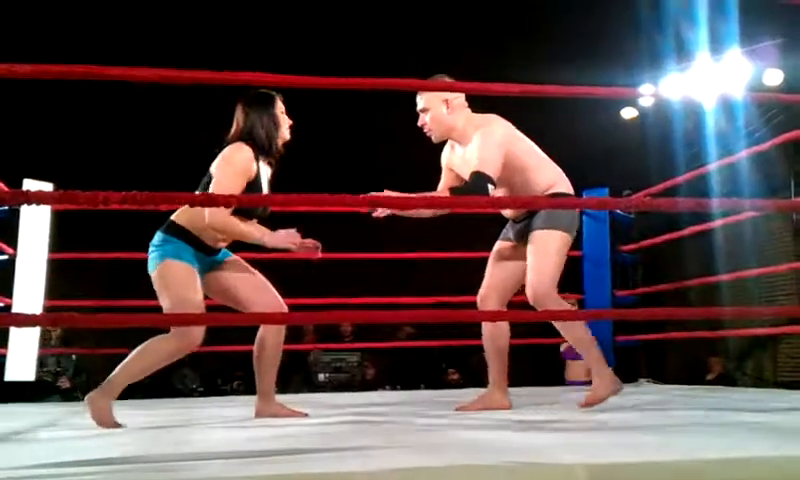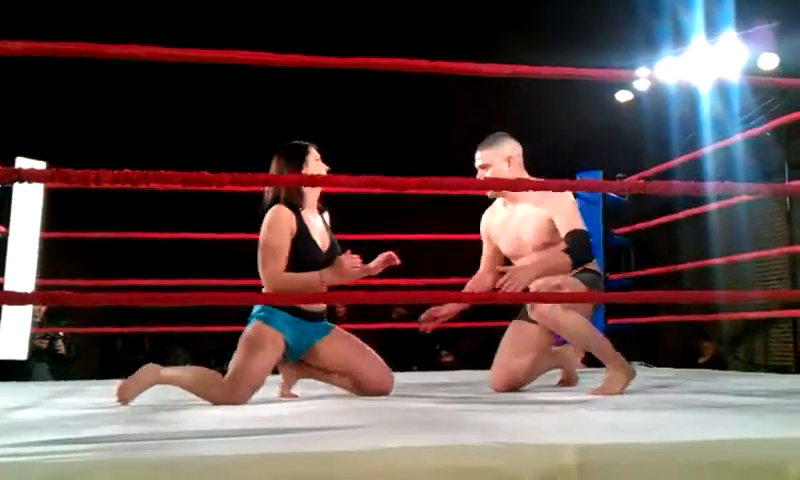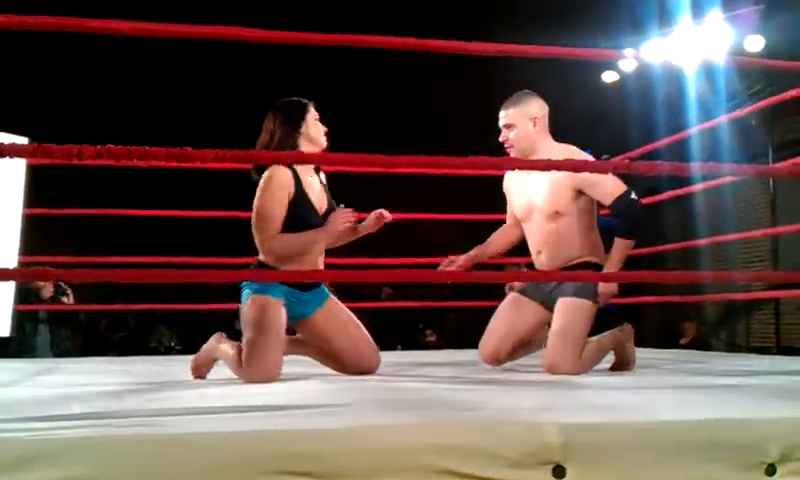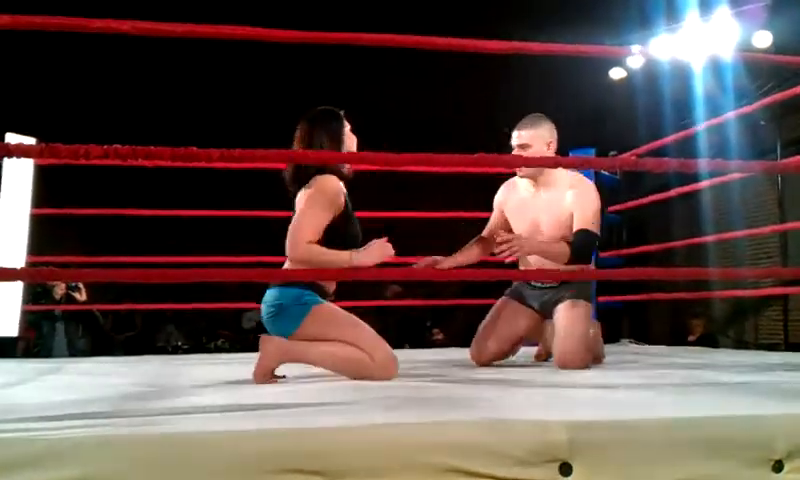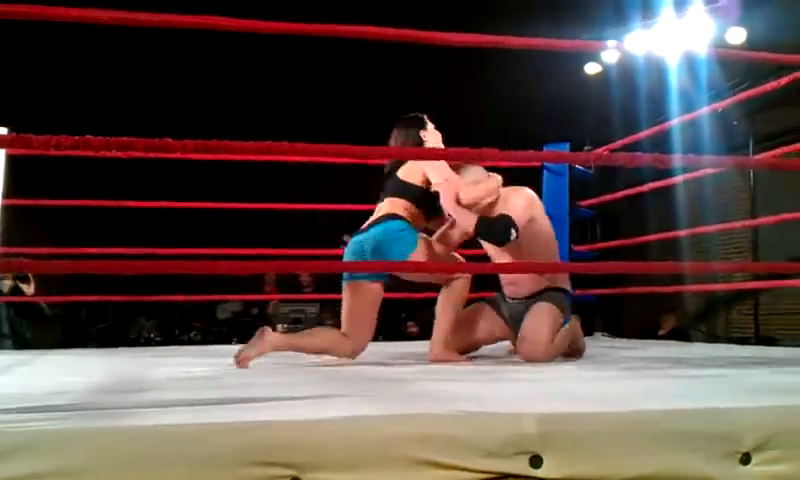
dt=1s
person 1, frame 1
left shoulder: (264, 164)
right shoulder: (241, 153)
right elbow: (215, 217)
left wrist: (290, 243)
right wrist: (267, 238)
left hip: (211, 254)
right hip: (176, 246)
left knee: (275, 310)
right knee: (190, 334)
left ankle: (266, 402)
right ankle: (105, 392)
person 1, frame 2
left shoulder: (321, 216)
right shoulder: (281, 215)
right elbow: (273, 281)
left wrist: (369, 269)
right wrist: (329, 274)
left hip: (315, 325)
right hip: (277, 317)
left knee: (381, 382)
right knee: (232, 393)
left ankle: (295, 368)
right ankle: (159, 373)
person 1, frame 3
left shoulder: (317, 176)
right shoulder: (278, 175)
right elbow: (268, 246)
left wrist: (363, 228)
right wrist: (324, 231)
left hip: (312, 291)
right hip: (270, 286)
left knee: (368, 362)
right knee: (261, 372)
left ankle: (285, 344)
right ankle: (220, 347)
person 1, frame 4
left shoulder: (314, 184)
right shoulder: (328, 185)
right elbow: (297, 250)
left wrist: (359, 255)
right wrist: (361, 258)
left hip: (292, 298)
right hip: (294, 300)
left knee: (370, 353)
right knee: (384, 364)
left ankle: (285, 345)
right ankle: (284, 349)
person 1, frame 5
left shoulder: (404, 170)
right shoulder: (429, 162)
right elbow: (464, 195)
right wrist: (493, 183)
left hip: (359, 245)
right hip: (388, 236)
left knee: (349, 345)
right knee: (459, 269)
left ankle: (272, 339)
right ankle: (440, 347)
person 2, frame 1
left shoulder: (490, 131)
right shoulder: (452, 153)
left elbow: (479, 192)
right elbow: (443, 202)
left wrist: (409, 200)
left hip: (554, 206)
right hip: (521, 220)
left knee: (539, 293)
right knee: (488, 299)
left ankle: (603, 375)
right ankle: (497, 392)
person 2, frame 2
left shoulder: (554, 197)
right shoulder: (491, 218)
left elbow: (582, 251)
right elbow: (487, 275)
left wrist: (532, 270)
right wrist: (452, 307)
right hip: (538, 295)
left knee: (543, 306)
right knee: (501, 382)
left ankle: (617, 366)
right ankle: (561, 356)
person 2, frame 3
right shoulder: (512, 177)
left elbow: (630, 211)
left wrist: (610, 272)
right wrist: (470, 258)
left hip: (580, 275)
right hip: (539, 280)
left knee: (558, 366)
right knee: (490, 353)
left ankle: (618, 337)
right ankle: (554, 333)
person 2, frame 4
left shoulder: (580, 190)
right shoulder: (508, 192)
left elbow: (584, 251)
right elbow: (488, 240)
left wrist: (532, 246)
right wrist: (448, 262)
left hip: (571, 285)
right hip: (527, 287)
left knee: (569, 359)
right knee: (481, 354)
left ankle: (590, 336)
right ankle: (540, 330)
person 2, frame 5
left shoulder: (521, 199)
right shoulder: (473, 213)
left elbow: (500, 235)
left wrist: (451, 207)
left hip: (548, 296)
right hip: (506, 302)
left knee: (534, 351)
right knee: (447, 342)
left ankle: (568, 331)
right ankle: (515, 332)
